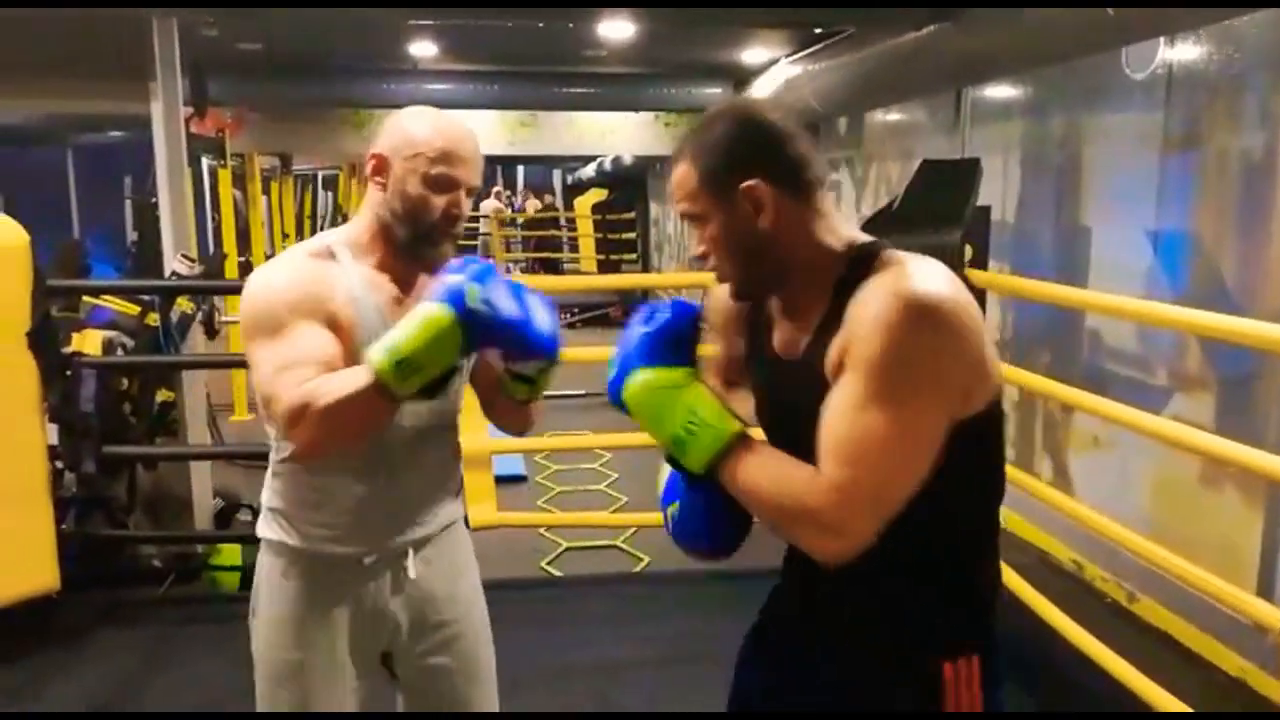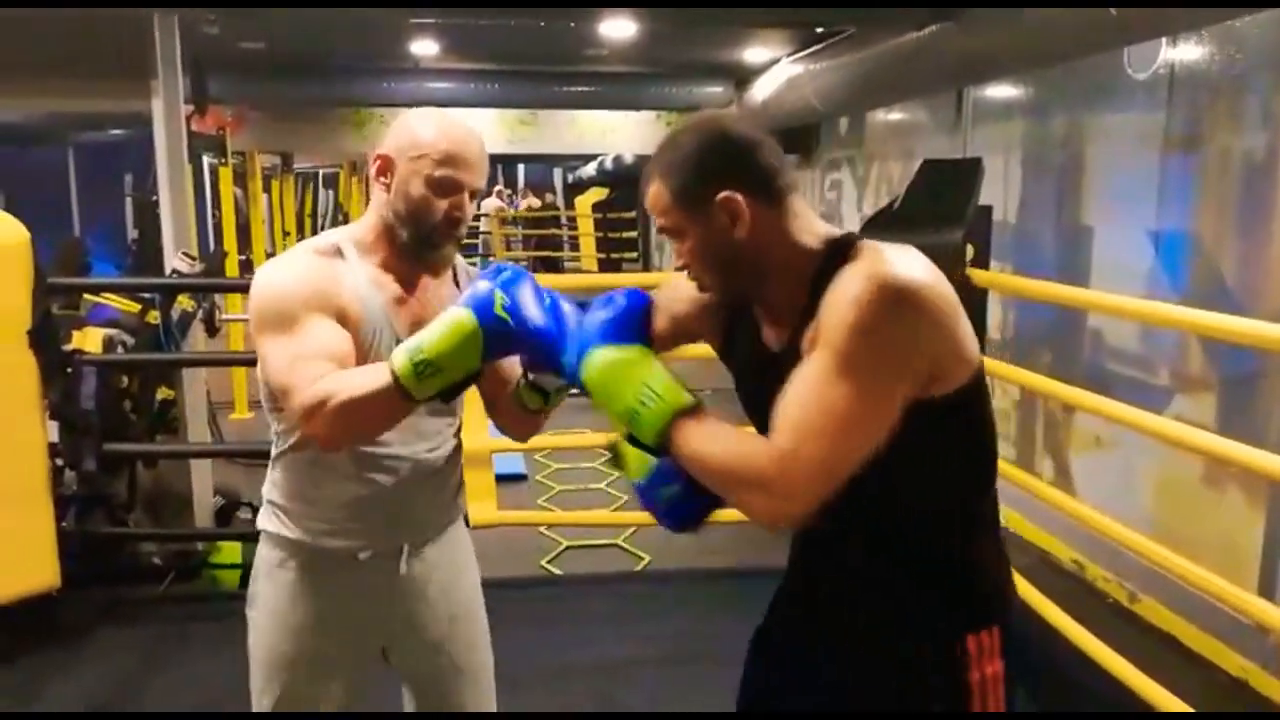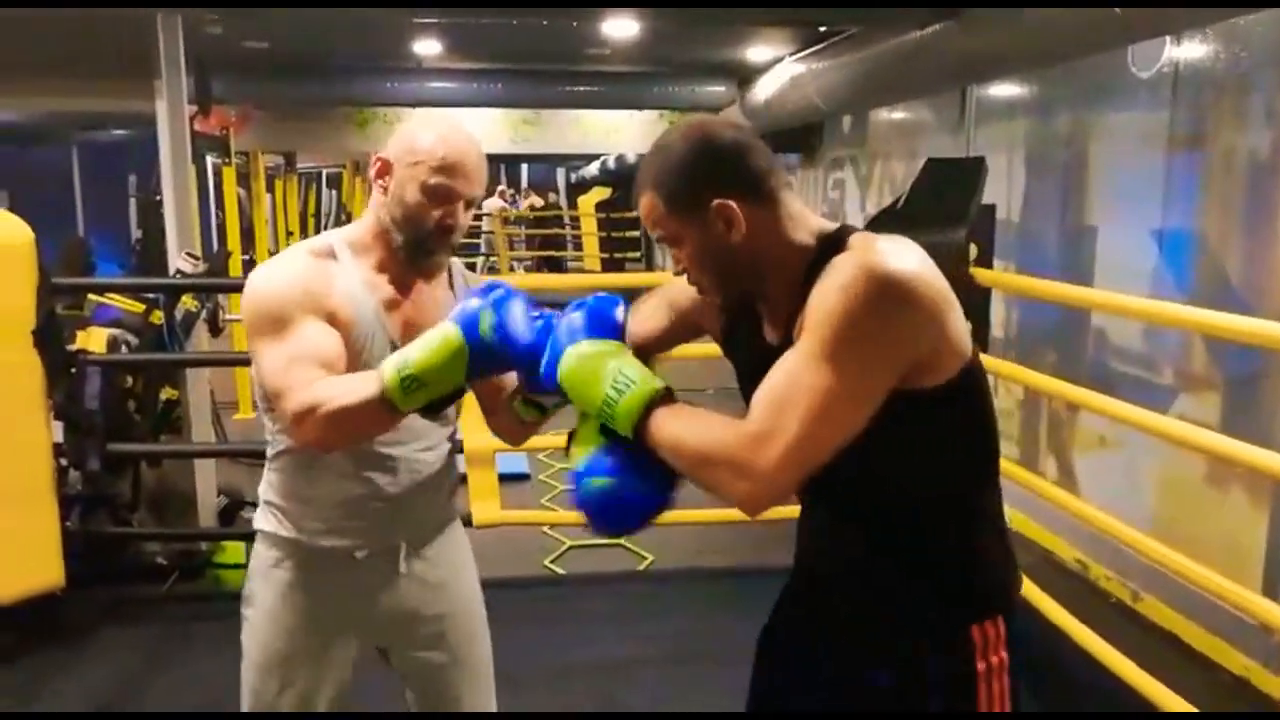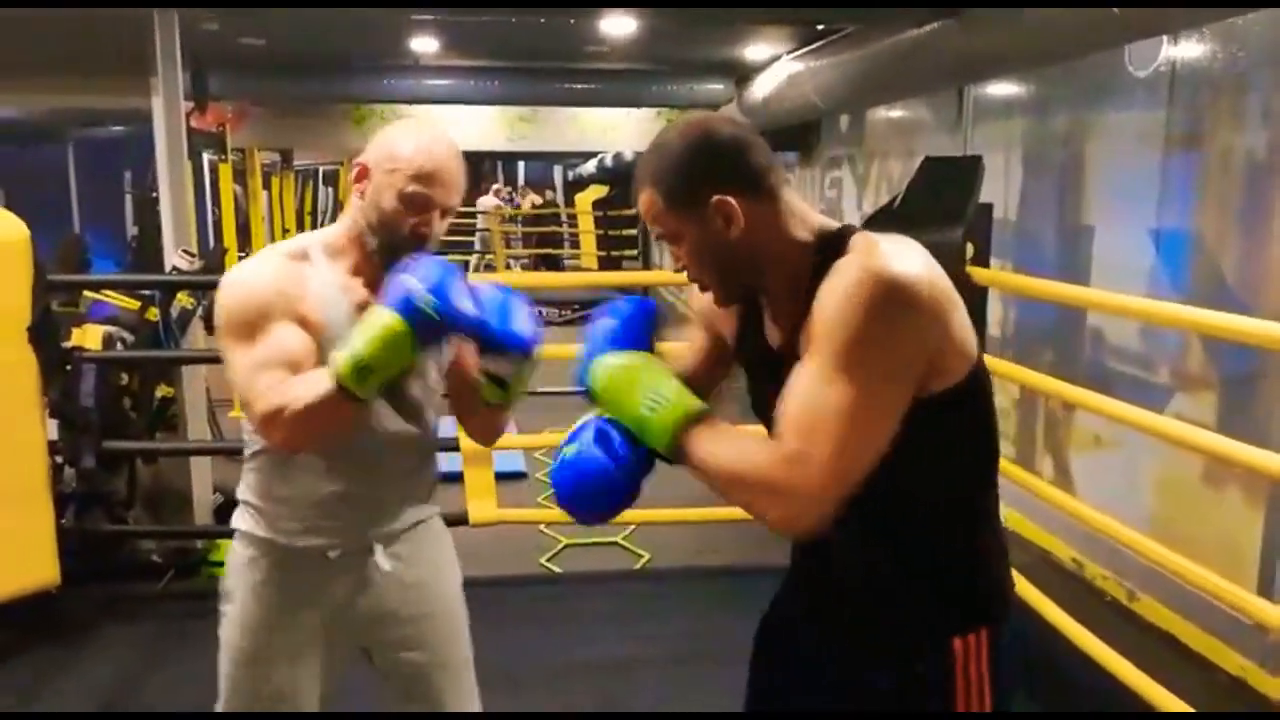
dt=0.1s
person 1, frame 1
left shoulder: (909, 306)
right shoulder: (749, 297)
left elbow: (837, 524)
left wrist: (697, 433)
left hip: (918, 658)
right hip: (805, 616)
person 1, frame 2
left shoulder: (884, 292)
right shoulder: (722, 298)
left elbow: (780, 489)
left wrist: (642, 396)
right wrist: (642, 447)
left hip: (929, 640)
right hip: (815, 611)
person 1, frame 3
left shoulder: (874, 283)
right shoulder: (728, 292)
left elbow: (755, 474)
right elbow: (627, 336)
left wrist: (625, 397)
left hip: (936, 629)
right hip: (825, 599)
person 1, frame 4
left shoulder: (880, 288)
right shoulder: (739, 293)
left elbow: (795, 494)
right elbow: (687, 375)
left wrist: (659, 409)
right wrist: (610, 430)
left hip: (930, 632)
right hip: (819, 600)
person 2, frame 1
left shoulder: (467, 283)
right shoulder: (294, 283)
left elbow: (511, 417)
right elbow: (307, 426)
left wrist: (529, 361)
right wrist: (433, 335)
left hip: (436, 553)
right hip: (316, 568)
left knee: (466, 705)
person 2, frame 2
left shoulder: (474, 287)
right shoulder: (300, 278)
left elbow: (518, 423)
right elbow: (321, 419)
left wrist: (546, 372)
right wrist: (457, 340)
left hip: (432, 552)
right hip: (316, 562)
left knee: (466, 704)
person 2, frame 3
left shoulder: (470, 293)
right shoulder: (295, 281)
left elbow: (513, 428)
right elbow: (314, 422)
right wrist: (445, 353)
left hip: (428, 550)
right hip: (310, 560)
left knee: (468, 704)
right knee: (278, 704)
person 2, frame 4
left shoulder: (444, 291)
right shoulder: (267, 282)
left elbow: (485, 429)
right elbow: (283, 422)
left wrist: (503, 365)
right wrist: (389, 335)
left hip: (409, 549)
right hip: (287, 558)
left knee: (451, 702)
right knee: (256, 704)
